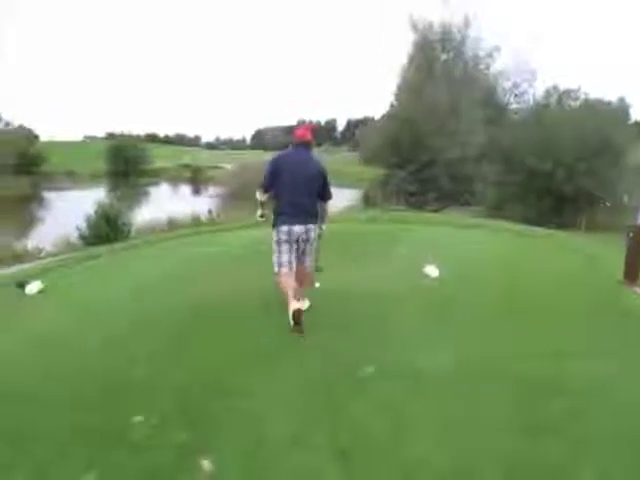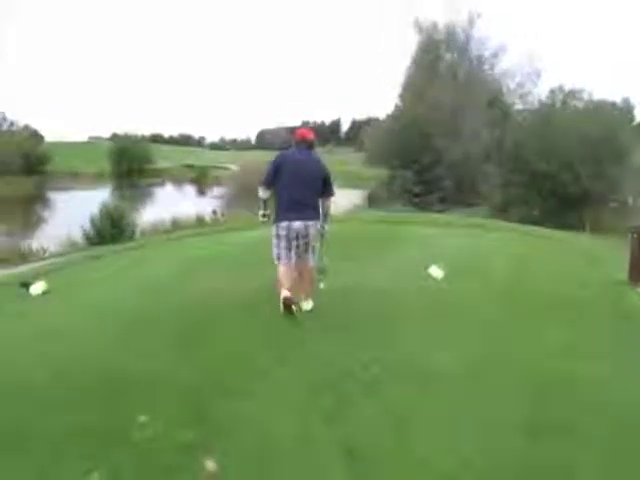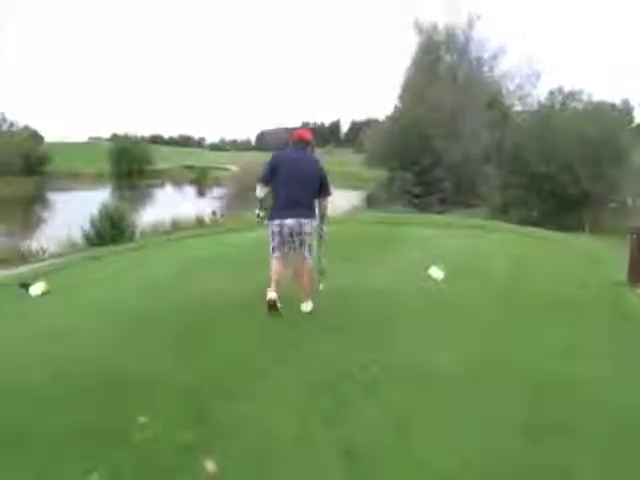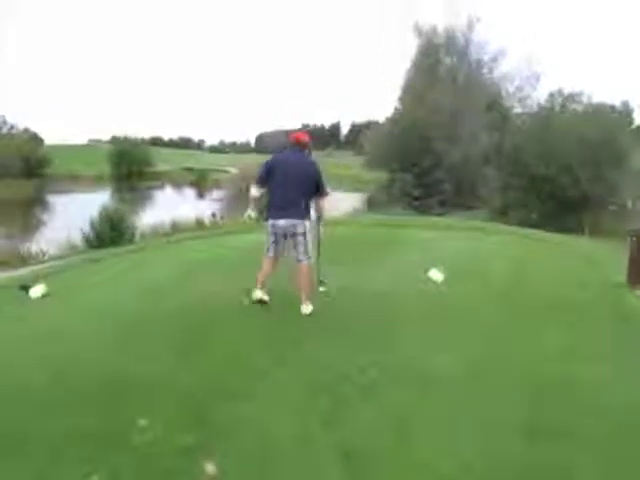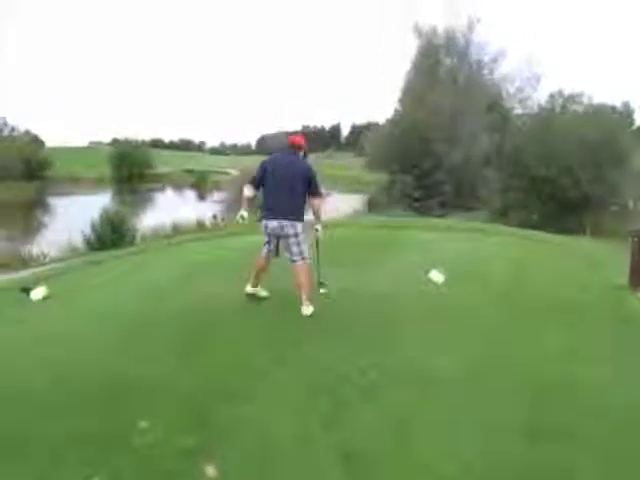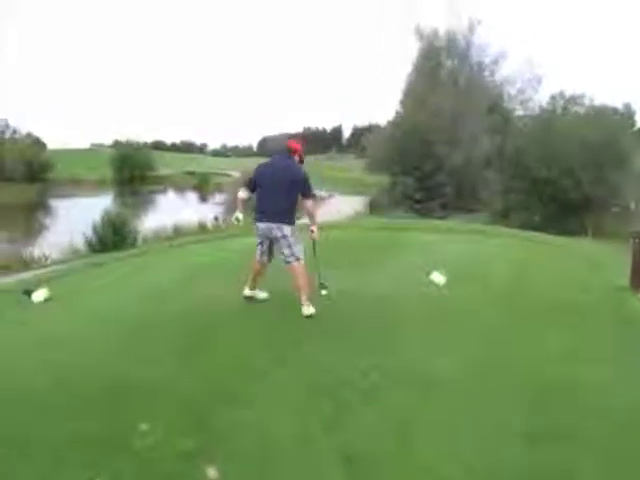
dt=0.1s
person 1, frame 1
left shoulder: (278, 160)
right shoulder: (318, 166)
left elbow: (262, 192)
right elbow: (324, 201)
left wrist: (261, 209)
right wrist: (321, 222)
left hip: (284, 225)
right hip: (309, 225)
left knee: (284, 270)
right knee: (305, 264)
left ankle: (294, 305)
right ankle: (303, 299)
person 1, frame 2
left shoulder: (281, 158)
right shoulder: (319, 164)
left elbow: (265, 189)
right elbow: (326, 198)
left wrist: (264, 208)
right wrist: (324, 221)
left hip: (284, 220)
right hip: (310, 220)
left knee: (283, 262)
right knee: (307, 261)
left ankle: (285, 293)
right ankle: (306, 299)
person 1, frame 3
left shoulder: (278, 158)
right shoulder: (316, 164)
left elbow: (262, 186)
right elbow: (323, 197)
left wrist: (259, 208)
right wrist: (322, 220)
left hip: (279, 218)
right hip: (306, 218)
left knee: (277, 256)
right knee: (305, 258)
left ankle: (272, 291)
right ankle: (306, 301)
person 1, frame 4
left shoulder: (274, 160)
right shoulder: (312, 165)
left elbow: (257, 187)
right elbow: (320, 198)
left wrist: (251, 208)
left hip: (275, 218)
right hip: (300, 220)
left knee: (271, 255)
right knee: (303, 261)
left ankle: (259, 290)
right ankle: (306, 303)
person 1, frame 5
left shoulder: (267, 163)
right shoulder: (306, 167)
left elbow: (249, 188)
right elbow: (315, 198)
left wrist: (244, 209)
right wrist: (318, 222)
left hip: (269, 219)
right hip: (292, 221)
left knee: (266, 253)
right knee: (301, 261)
left ankle: (252, 285)
right ankle: (306, 304)
person 1, frame 6
left shoulder: (263, 167)
right shoulder: (298, 171)
left elbow: (244, 191)
right elbow: (308, 200)
left wrist: (239, 211)
right wrist: (313, 224)
left hip: (261, 221)
right hip: (283, 224)
left knee: (261, 257)
right knee: (296, 262)
left ankle: (250, 289)
right ankle: (306, 304)
